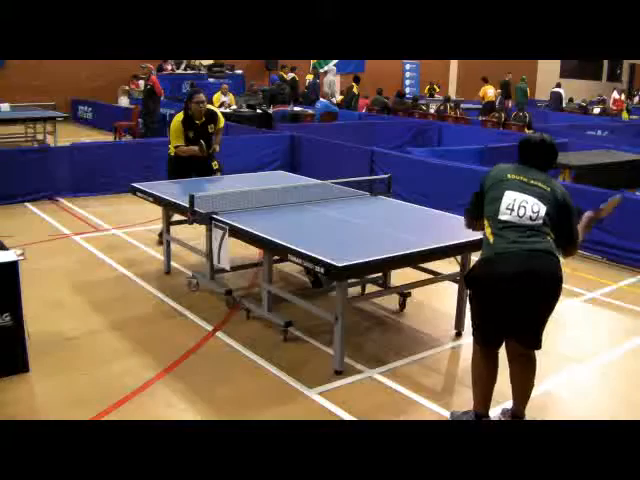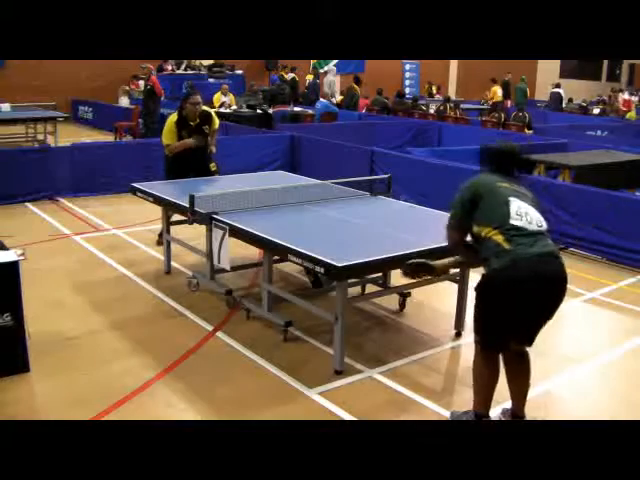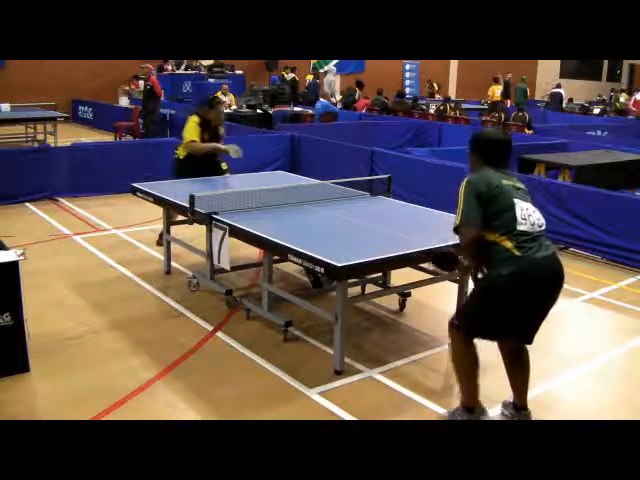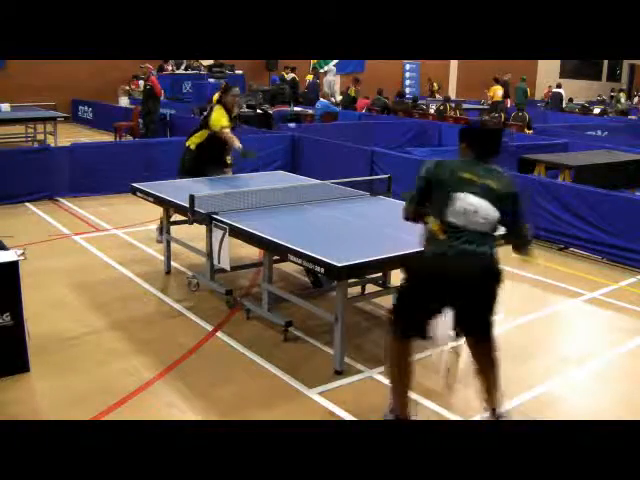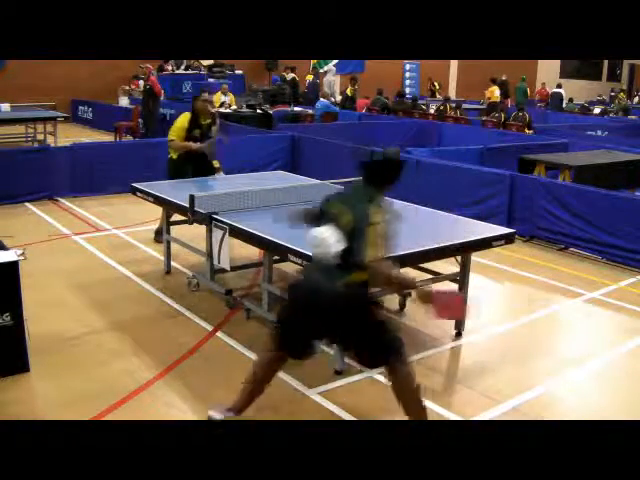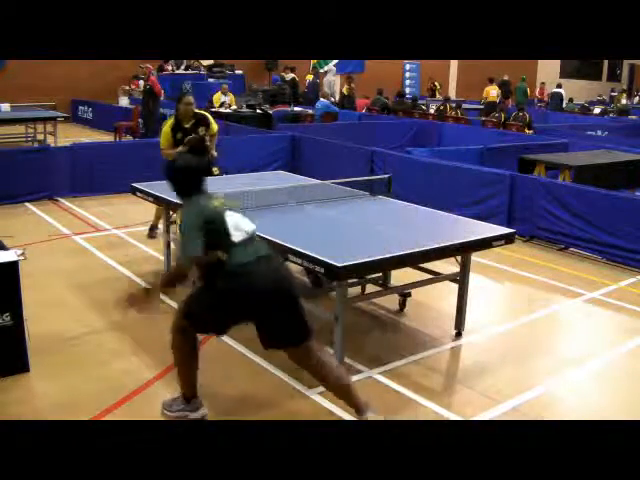
dt=0.4s
person 1, frame 1
left shoulder: (496, 174)
right shoulder: (558, 192)
left elbow: (471, 222)
right elbow: (570, 249)
right wrist: (588, 219)
left hip: (497, 267)
right hip: (544, 270)
left knee: (485, 345)
right knee: (521, 345)
left ankle: (479, 415)
right ankle: (516, 414)
person 1, frame 2
left shoulder: (476, 185)
right shoulder: (525, 194)
left elbow: (455, 239)
right wrist: (447, 266)
left hip: (512, 274)
right hip: (553, 273)
left knee: (487, 347)
right knee: (516, 345)
left ankle: (479, 416)
right ankle: (517, 414)
person 1, frame 3
left shoulder: (475, 181)
right shoulder: (517, 185)
left elbow: (471, 238)
left wrist: (473, 264)
right wrist: (481, 264)
left hip: (515, 276)
right hip: (551, 271)
left knee: (460, 331)
right knee: (511, 337)
left ankle: (470, 410)
right ankle: (520, 408)
person 1, frame 4
left shoulder: (438, 167)
right shoulder: (508, 184)
left elbow: (410, 213)
right elbow: (521, 243)
left hip: (437, 265)
right hip: (481, 268)
left knee: (400, 334)
right knee: (479, 339)
left ankle: (399, 414)
right ankle: (494, 411)
person 1, frame 5
left shoulder: (338, 198)
right shoulder: (373, 216)
left elbow: (311, 219)
right elbow: (374, 269)
left wrist: (301, 215)
right wrist: (417, 288)
left hip: (308, 293)
right hip: (345, 303)
left knee: (277, 351)
right knee: (396, 359)
left ankle: (232, 410)
right ankle: (421, 424)
person 1, frame 6
left shoulder: (192, 213)
right shoulder: (213, 201)
left elbow: (189, 262)
left wrist: (153, 290)
left hip: (238, 286)
right hip: (274, 273)
left knee: (183, 325)
right knee: (307, 350)
left ankle: (189, 402)
right ankle: (365, 413)
person 2, frame 1
left shoulder: (213, 113)
right shoulder: (179, 121)
left elbow: (219, 127)
right elbow: (178, 149)
left wrist: (216, 144)
right wrist: (193, 150)
left hip: (205, 155)
right hip: (181, 158)
person 2, frame 2
left shoulder: (208, 114)
right shoulder: (173, 121)
left elbow: (214, 128)
right elbow: (169, 148)
left wrist: (212, 144)
right wrist: (186, 143)
left hip: (202, 156)
right hip: (178, 160)
right ankle: (164, 231)
person 2, frame 3
left shoulder: (220, 120)
right shoulder: (194, 122)
right elbow: (192, 147)
left wrist: (222, 148)
right wrist: (216, 146)
left hip: (210, 159)
right hip: (188, 161)
right ankle: (165, 232)
person 2, frame 4
left shoulder: (231, 110)
right shoulder: (218, 111)
right elbow: (224, 132)
left wrist: (231, 143)
right wrist: (235, 143)
left hip: (217, 152)
right hip: (196, 152)
right ankle: (163, 224)
person 2, frame 5
left shoulder: (213, 117)
right shoulder: (185, 120)
right elbow: (172, 144)
left wrist: (209, 146)
right wrist: (191, 145)
left hip: (203, 158)
right hip: (182, 160)
right ankle: (160, 229)
person 2, frame 6
left shoulder: (204, 117)
right shoulder: (170, 127)
left elbow: (213, 132)
right elbow: (165, 152)
left wrist: (212, 149)
right wrist: (178, 151)
right ankle: (154, 226)
